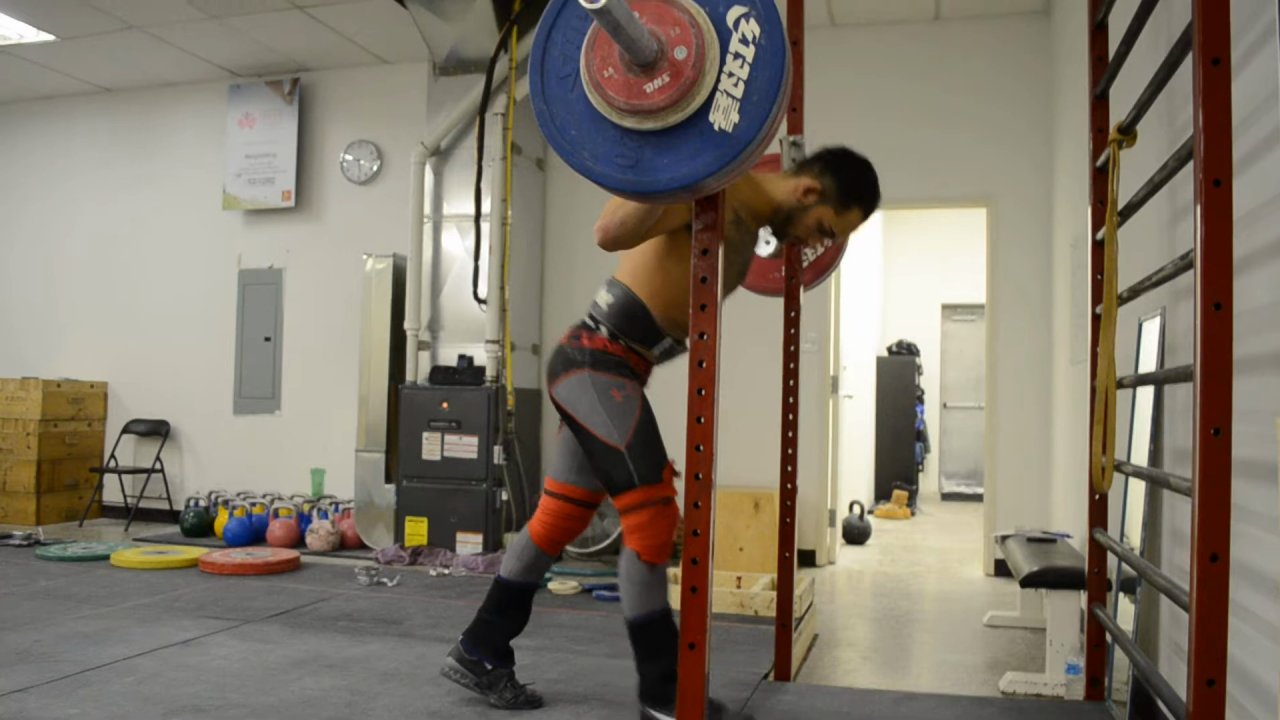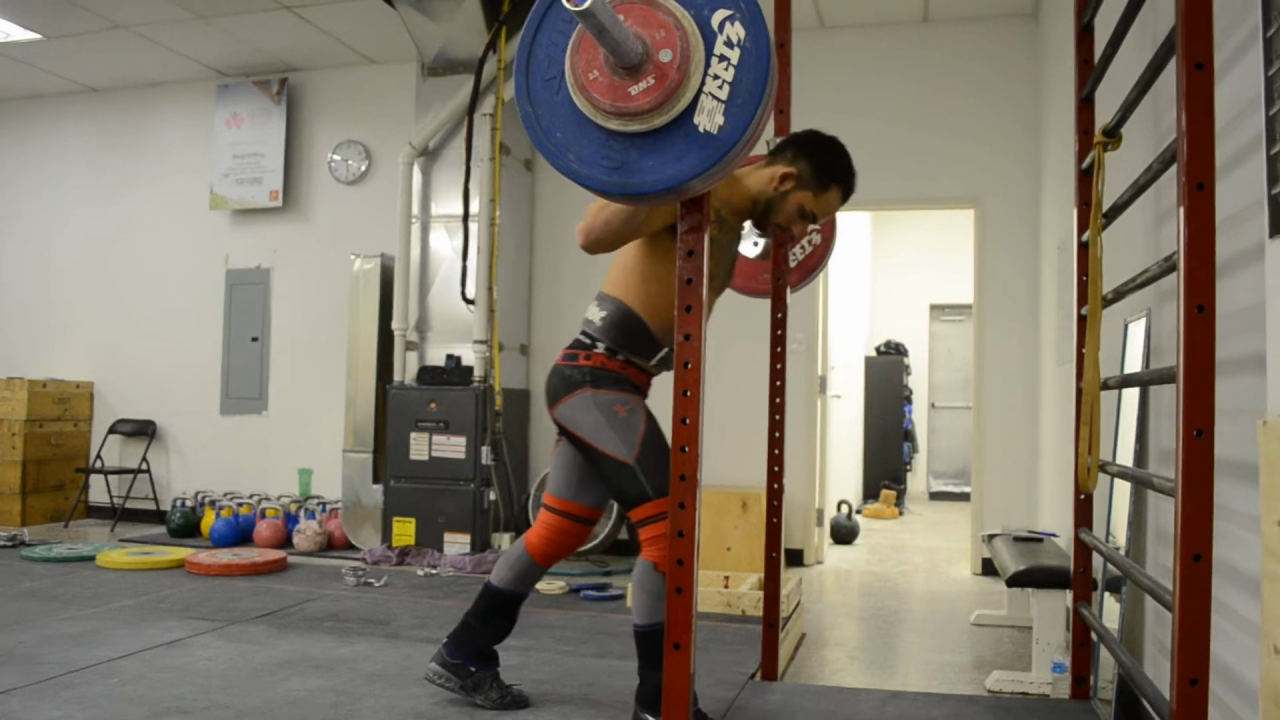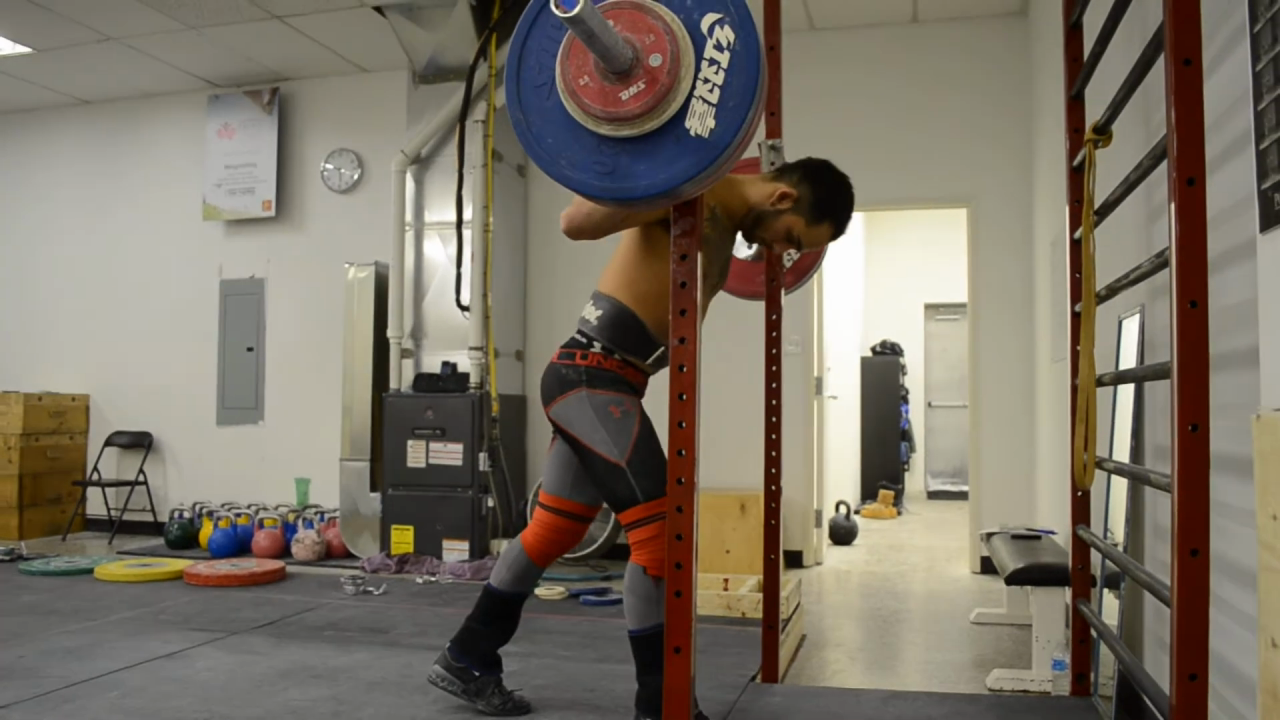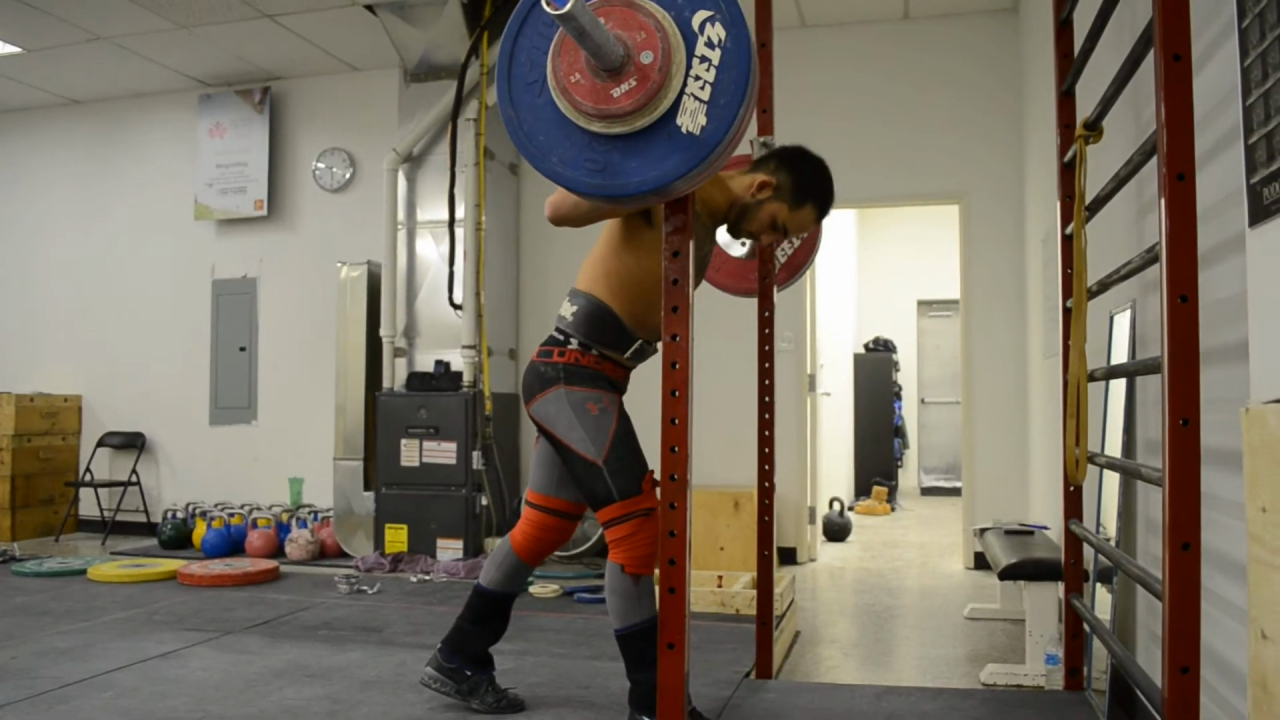
dt=0.4s
person 1, frame 1
left shoulder: (746, 218)
right elbow: (611, 232)
left hip: (605, 368)
right hip: (595, 362)
left knee: (560, 517)
right knee: (653, 515)
left ankle: (479, 653)
person 1, frame 2
left shoulder: (727, 215)
right elbow: (593, 235)
left hip: (606, 381)
right hip: (596, 376)
left knee: (558, 530)
right knee: (669, 527)
left ankle: (463, 656)
person 1, frame 3
left shoulder: (722, 219)
right elbow: (576, 221)
left hip: (599, 380)
right hip: (591, 376)
left knee: (555, 528)
right knee: (658, 530)
left ankle: (467, 660)
person 1, frame 4
left shoulder: (703, 217)
right elbow: (560, 208)
left hip: (587, 377)
right hip: (570, 372)
left knee: (543, 528)
right knee: (636, 526)
left ankle: (458, 660)
